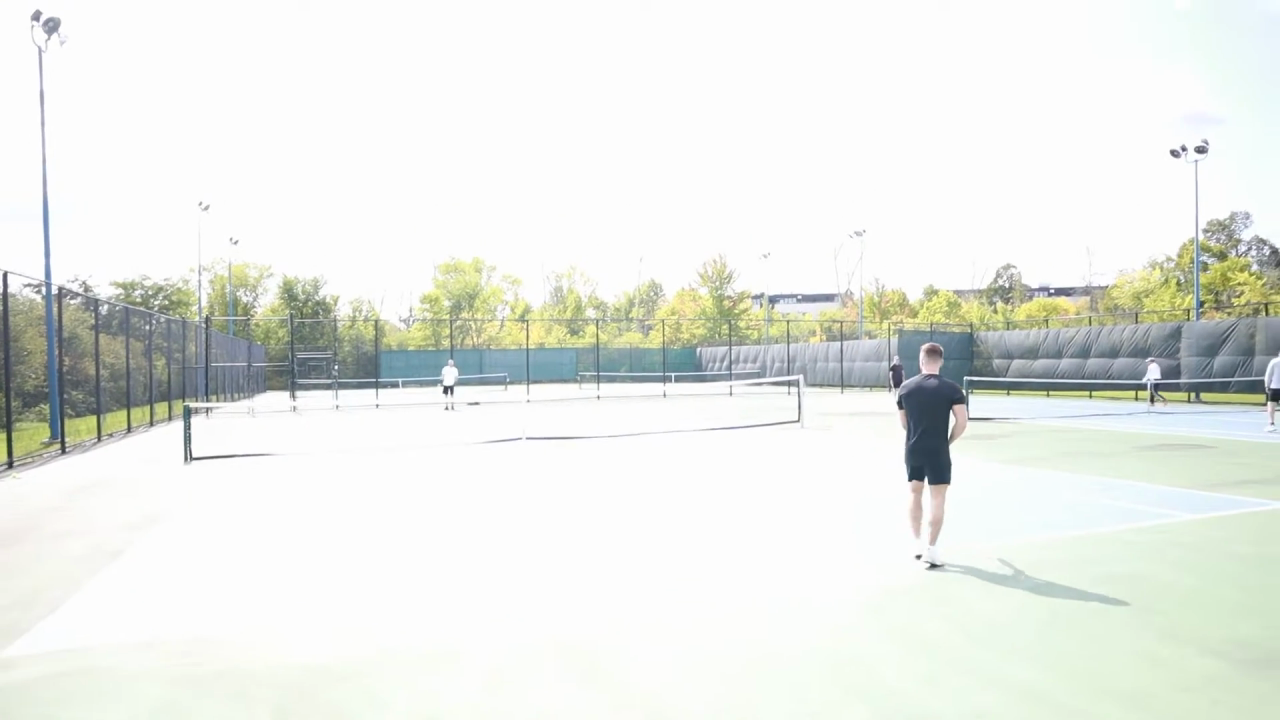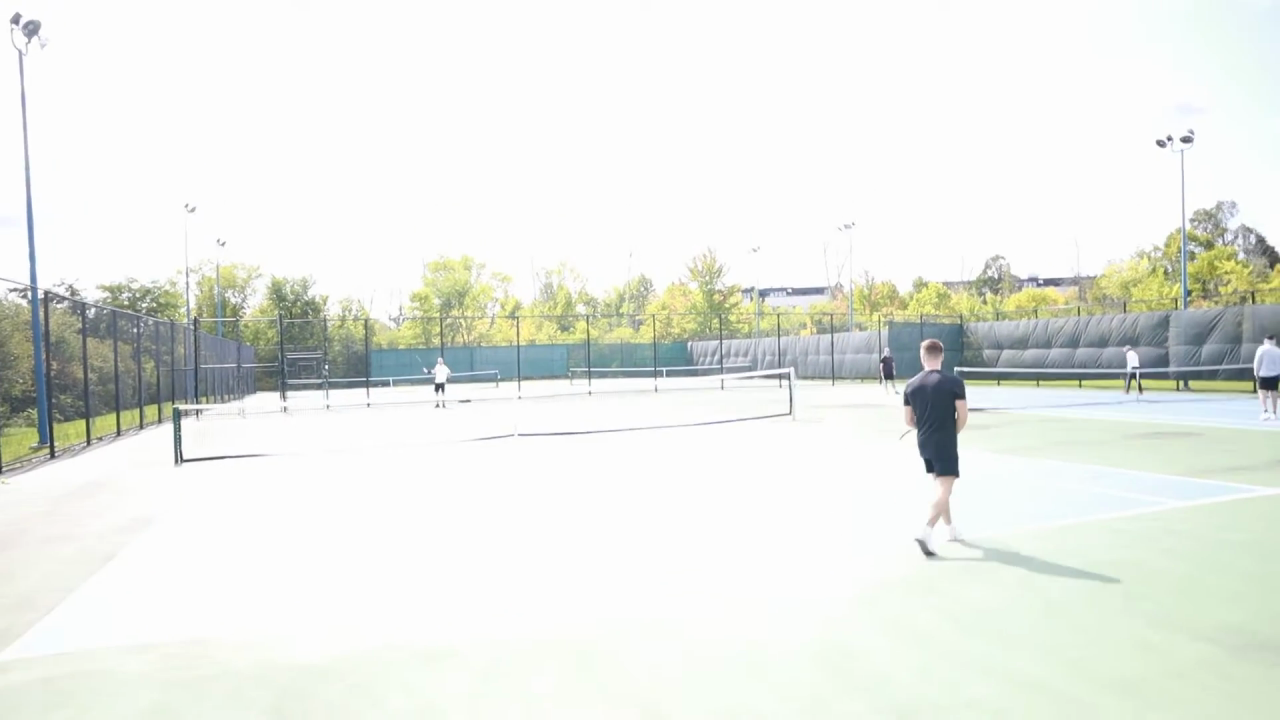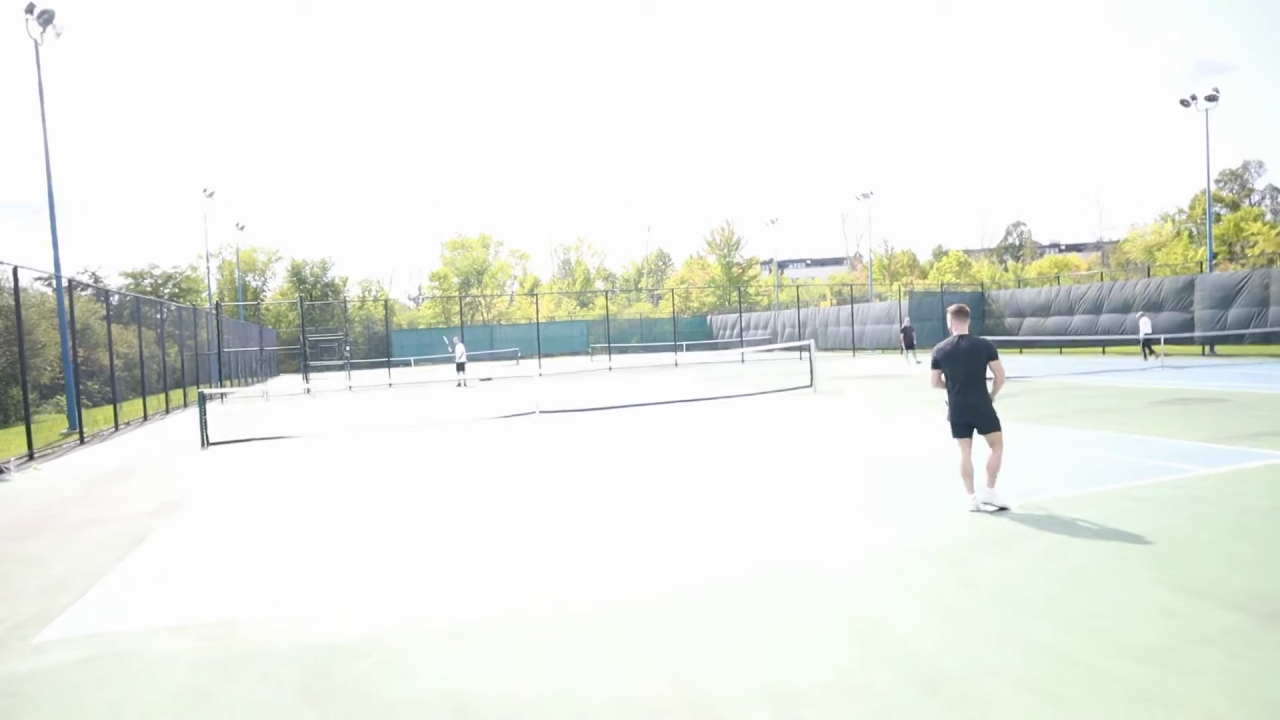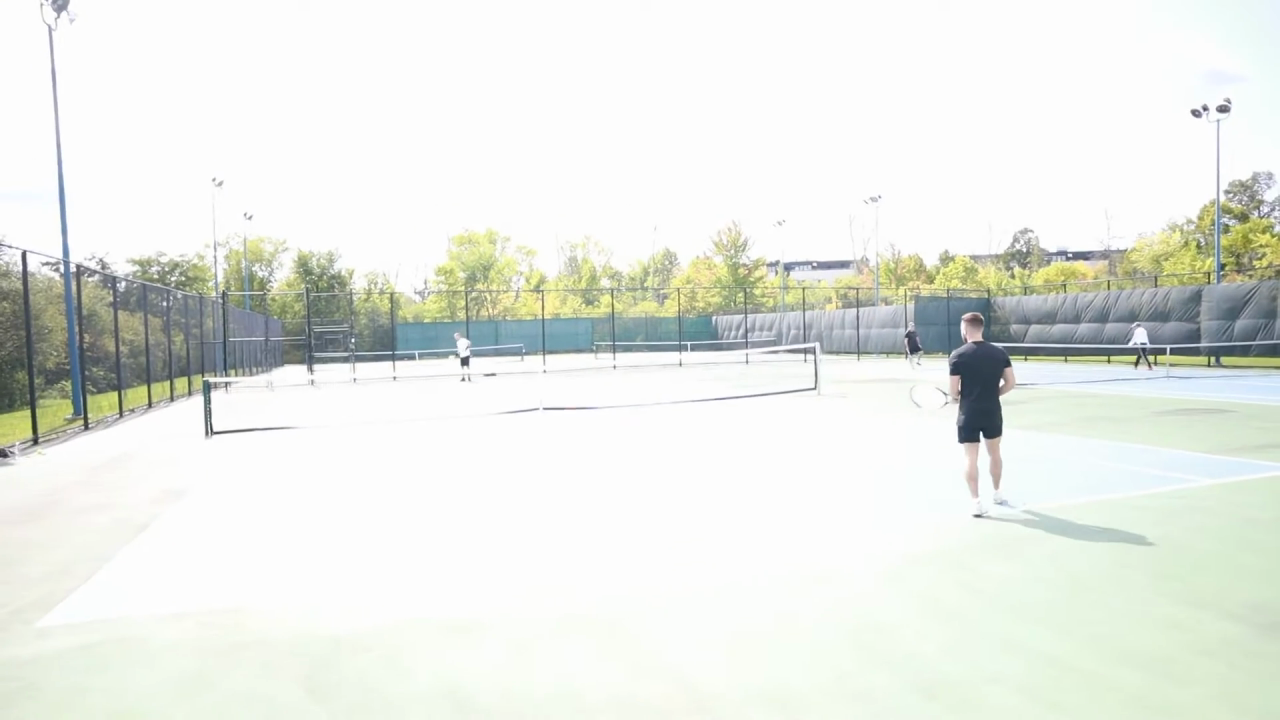
dt=0.3s
person 1, frame 1
left shoulder: (906, 387)
right shoulder: (952, 388)
left elbow: (903, 422)
right elbow: (962, 422)
right wrist: (948, 441)
left hip: (912, 451)
right hip: (937, 452)
left knee: (915, 496)
right knee: (937, 500)
left ankle: (918, 544)
right ankle: (931, 550)
person 1, frame 2
left shoulder: (911, 385)
right shoulder: (953, 382)
left elbow: (909, 420)
right elbow: (962, 416)
right wrist: (952, 433)
left hip: (924, 444)
right hip: (945, 444)
left knee: (940, 487)
right knee: (944, 491)
left ankle: (951, 529)
right ankle: (926, 532)
person 1, frame 3
left shoulder: (940, 350)
right shoulder: (985, 345)
left elbow: (935, 382)
right elbow: (1000, 376)
right wrist: (993, 395)
left hip: (957, 409)
right hip: (982, 406)
left knee: (965, 453)
right knee: (997, 446)
left ankle: (972, 497)
right ankle: (988, 492)
person 1, frame 4
left shoulder: (958, 355)
right shoulder: (1000, 353)
left elbow: (953, 390)
right elbow: (1010, 383)
left wrist: (958, 397)
left hip: (968, 413)
right hip: (992, 411)
left knee: (971, 457)
right knee: (994, 452)
left ankle: (976, 502)
right ankle: (997, 494)
